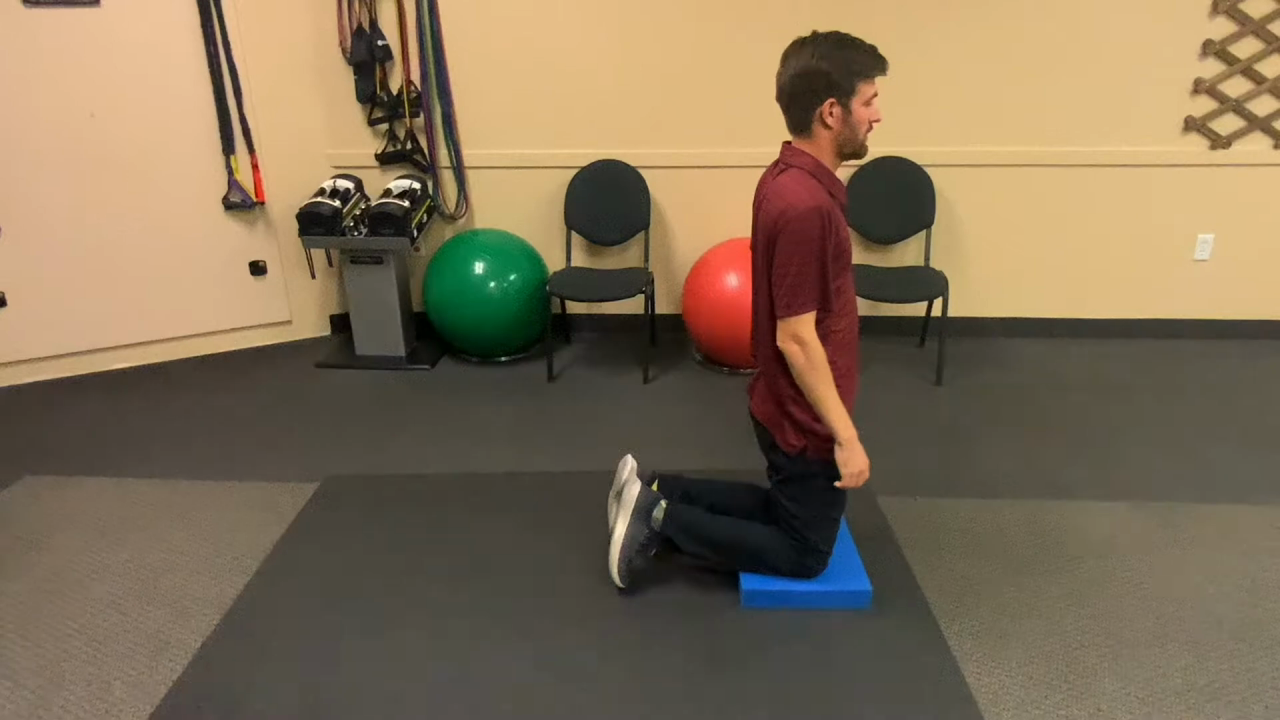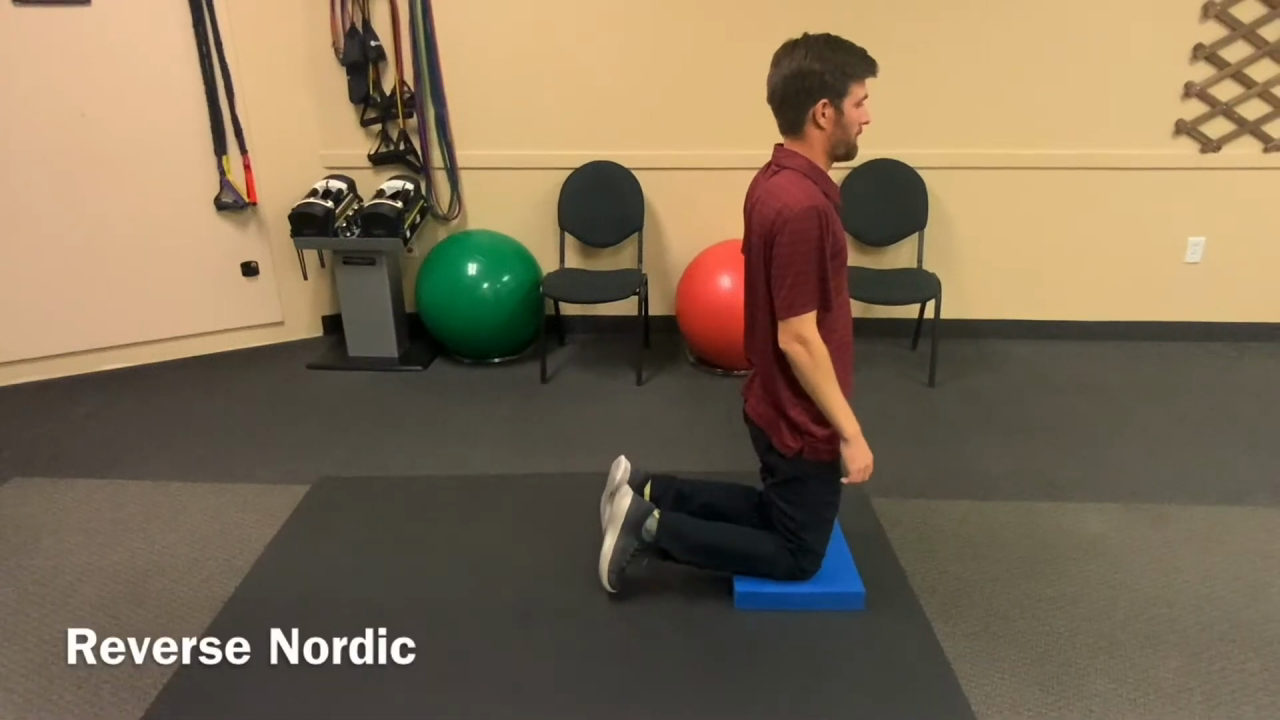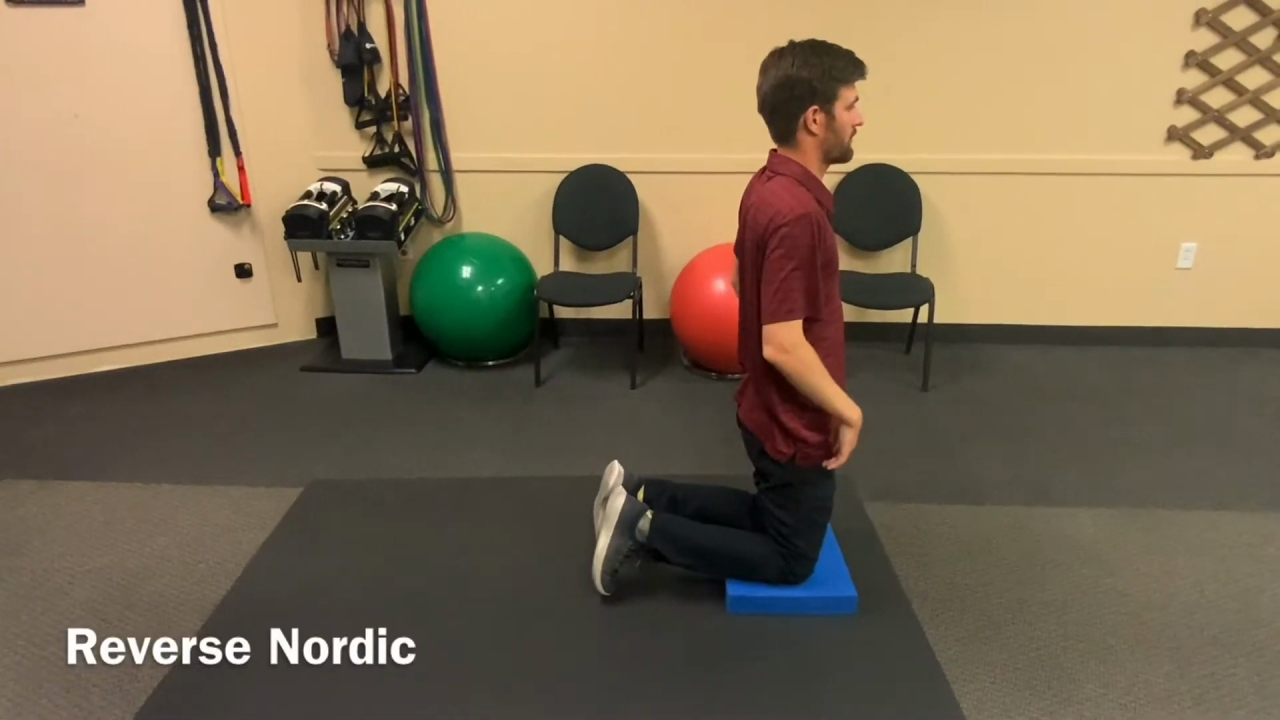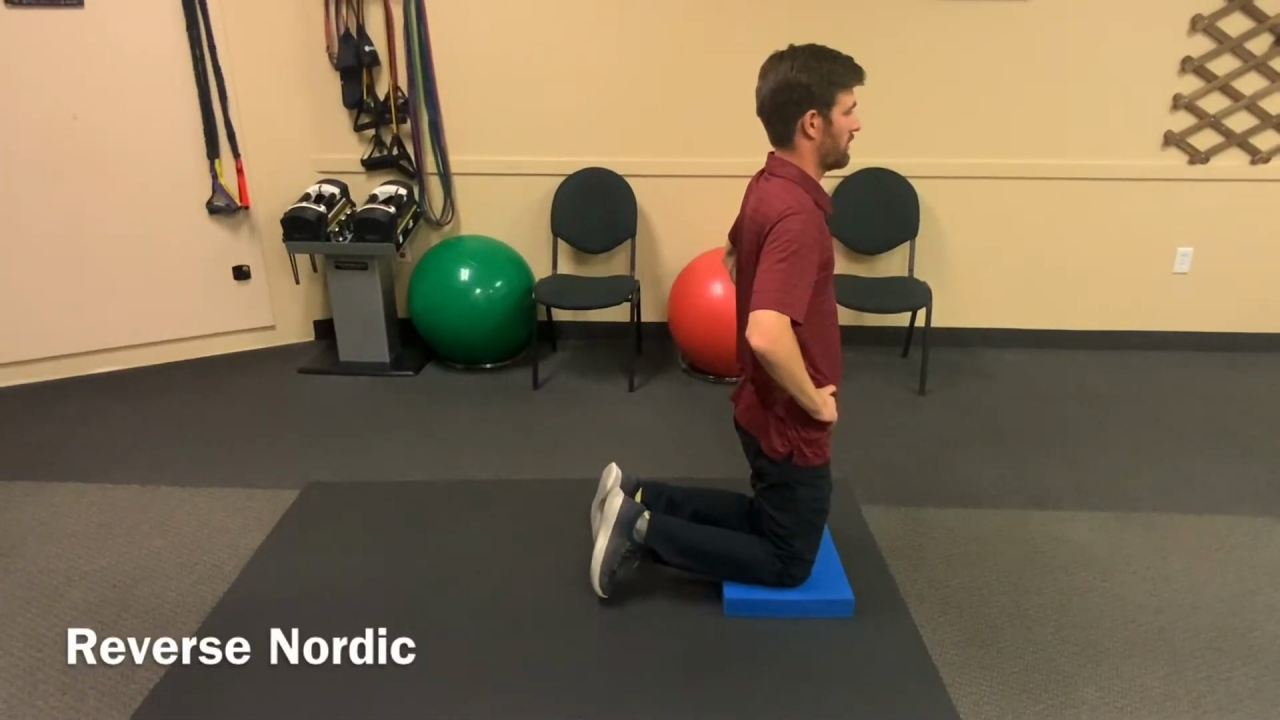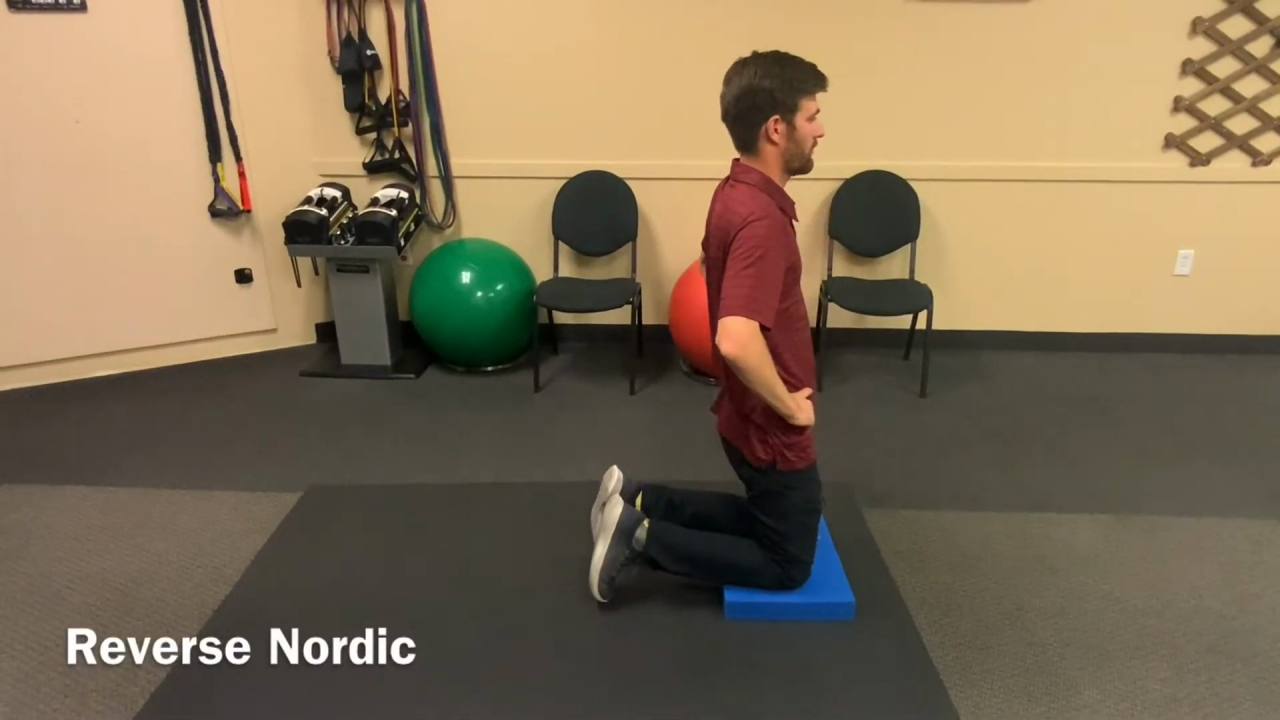
dt=1s
person 1, frame 1
left shoulder: (787, 177)
right shoulder: (807, 205)
right elbow: (796, 338)
right wrist: (845, 436)
left hip: (786, 403)
right hip: (803, 417)
left knee: (789, 514)
right knee: (805, 551)
left ankle: (654, 493)
right ankle: (659, 516)
person 1, frame 2
left shoulder: (775, 180)
right shoulder: (803, 206)
right elbow: (799, 338)
right wrist: (850, 432)
left hip: (779, 401)
right hip: (800, 418)
left knee: (780, 516)
right knee: (798, 554)
left ankle: (646, 493)
right ankle: (650, 526)
person 1, frame 3
left shoulder: (770, 185)
right shoulder: (796, 212)
right elbow: (783, 345)
right wrist: (848, 413)
left hip: (773, 407)
right hip: (793, 422)
left knee: (772, 519)
right knee: (790, 558)
left ankle: (639, 497)
right ankle: (643, 527)
person 1, frame 4
left shoulder: (770, 186)
right shoulder: (796, 214)
left elbow: (734, 257)
right elbow: (767, 335)
right wrist: (814, 402)
left hip: (768, 407)
right hip: (788, 422)
left knee: (768, 521)
right knee: (787, 561)
left ankle: (637, 498)
right ankle: (642, 528)
person 1, frame 5
left shoulder: (737, 193)
right shoulder: (761, 219)
left elbow: (710, 265)
right elbow: (736, 340)
right wrist: (789, 405)
left hip: (752, 415)
right hip: (770, 429)
left knee: (766, 523)
right knee: (787, 564)
left ankle: (637, 503)
right ankle: (641, 535)
